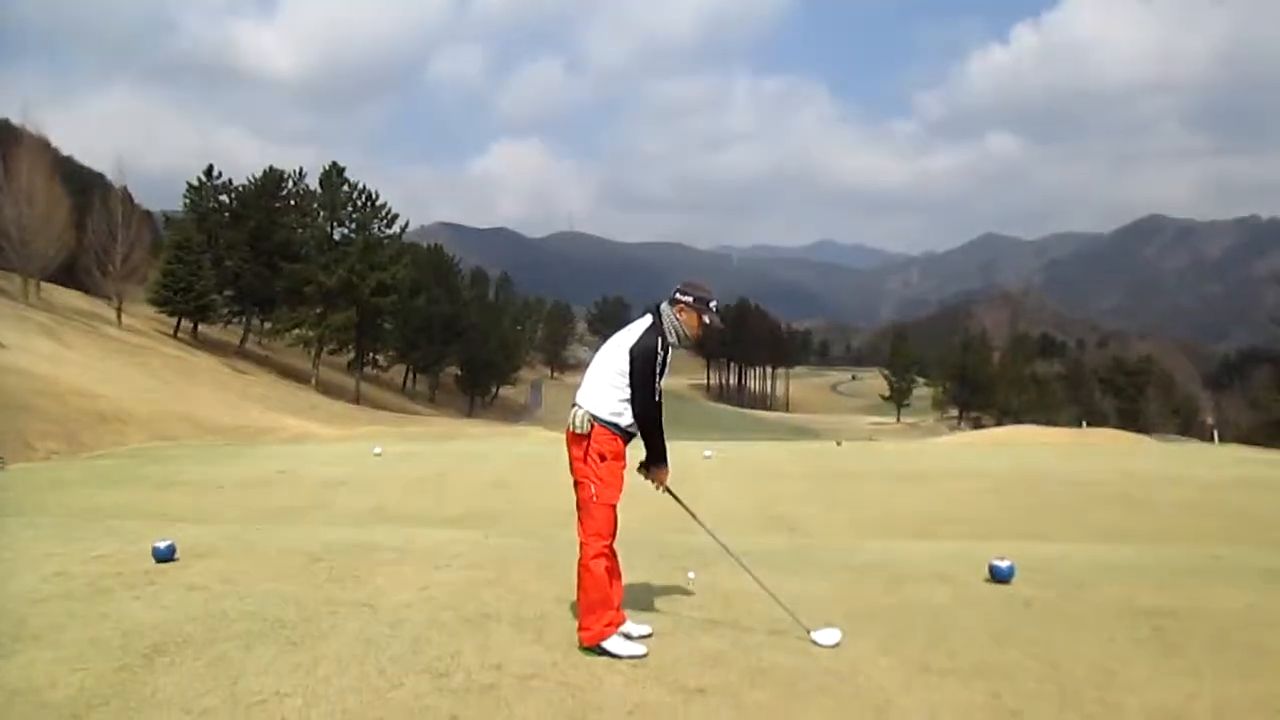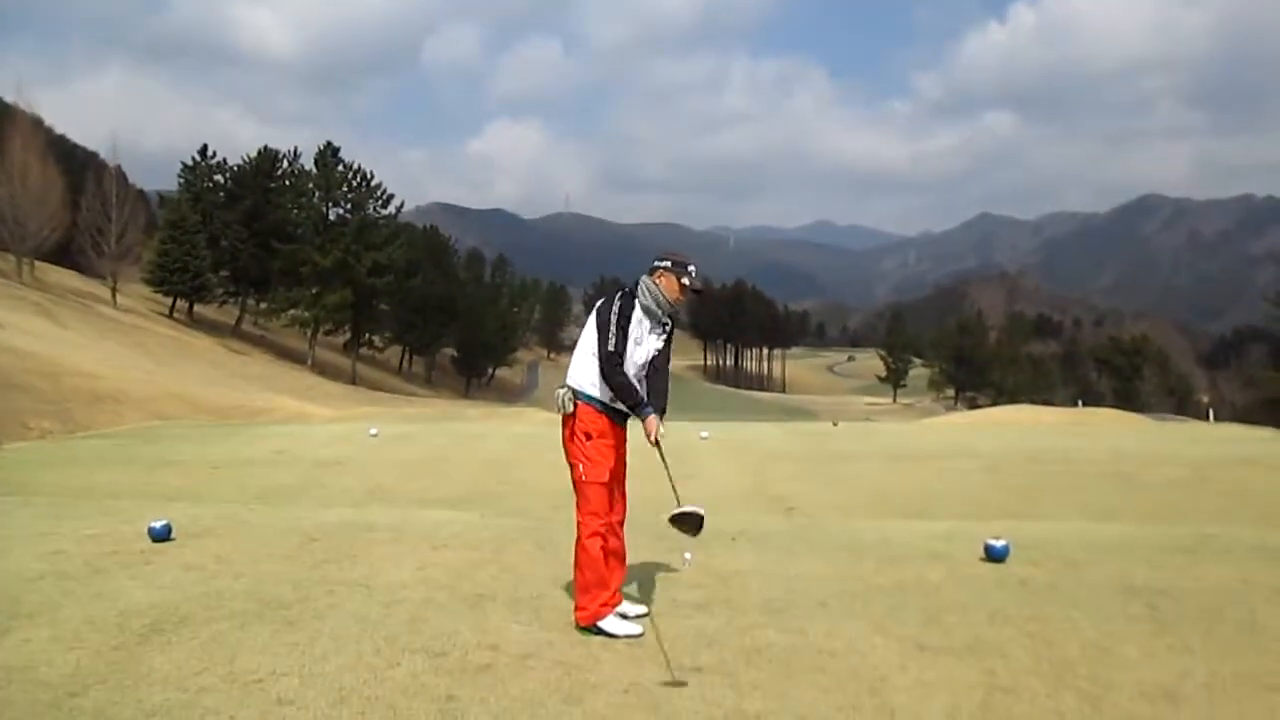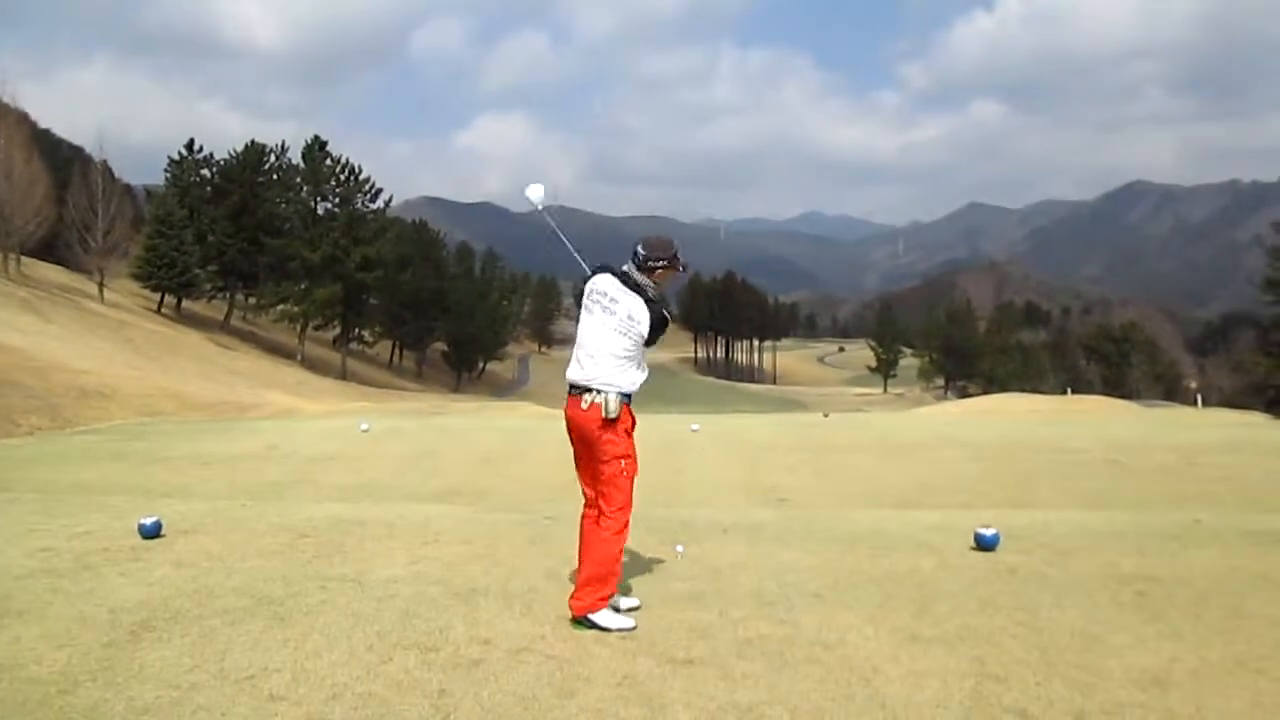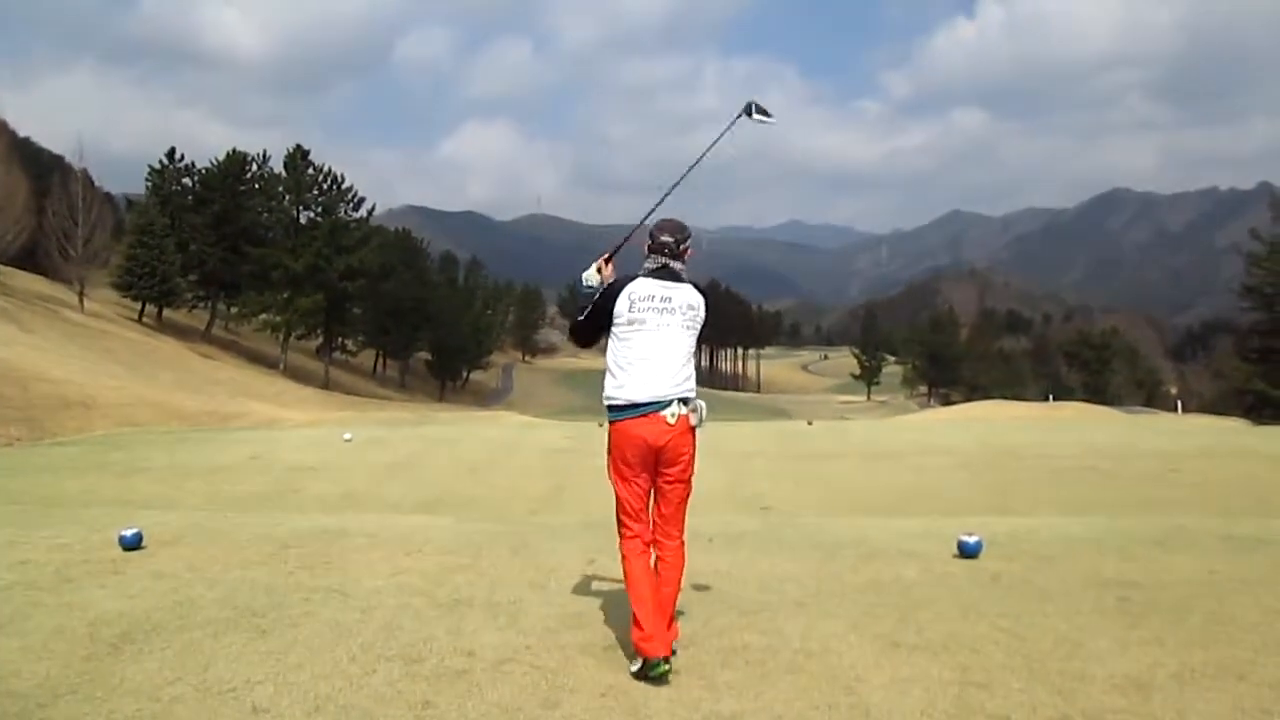
dt=1s
person 1, frame 1
left shoulder: (653, 336)
right shoulder: (651, 341)
left elbow: (648, 405)
right elbow: (645, 407)
left wrist: (653, 458)
right wrist: (658, 462)
left hip: (605, 438)
right hip: (596, 437)
left knee: (604, 533)
right knee: (596, 534)
left ankle: (610, 616)
right ankle: (598, 631)
person 1, frame 2
left shoulder: (664, 326)
right shoulder: (622, 303)
left elbow: (659, 375)
right elbow: (609, 364)
left wrist: (655, 415)
right wrist: (645, 411)
left hip: (615, 422)
right hip: (588, 417)
left knee: (614, 514)
right knee: (594, 515)
left ankle: (609, 597)
right ankle: (593, 610)
person 1, frame 3
left shoulder: (599, 280)
right shoulder: (653, 314)
left hip: (577, 404)
right hip: (607, 412)
left knee: (596, 503)
right knee: (616, 509)
left ankle: (598, 591)
right ankle: (588, 603)
person 1, frame 4
left shoulder: (620, 292)
right shoulder: (696, 301)
left elbow: (580, 337)
left wrist: (590, 286)
left hip: (630, 424)
right hip: (679, 423)
left knee: (635, 536)
right knee: (670, 535)
left ankle: (651, 649)
right ankle: (662, 637)
